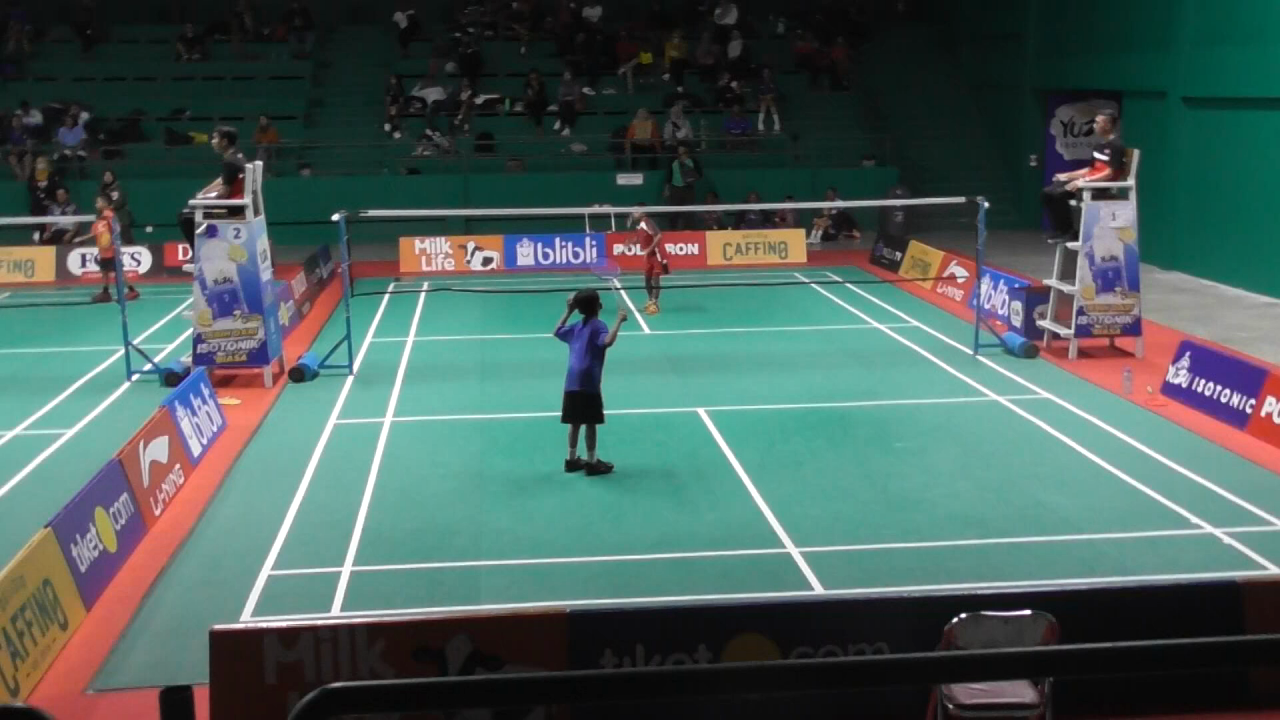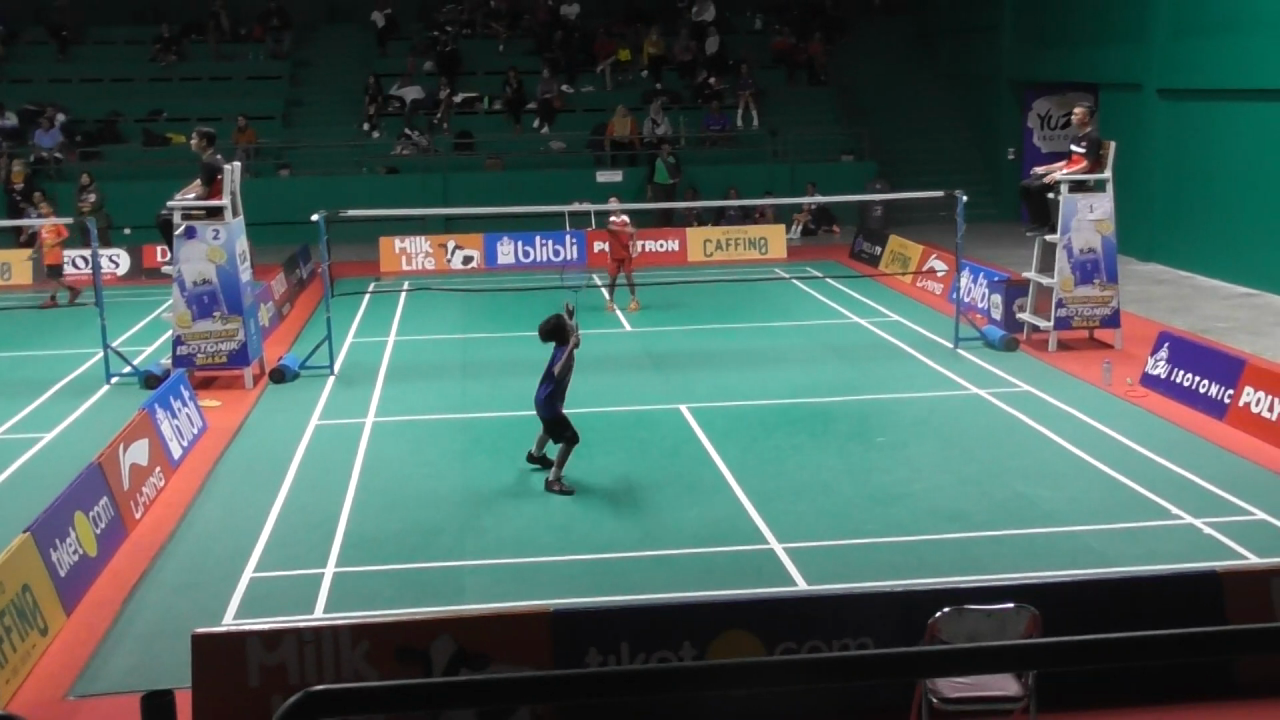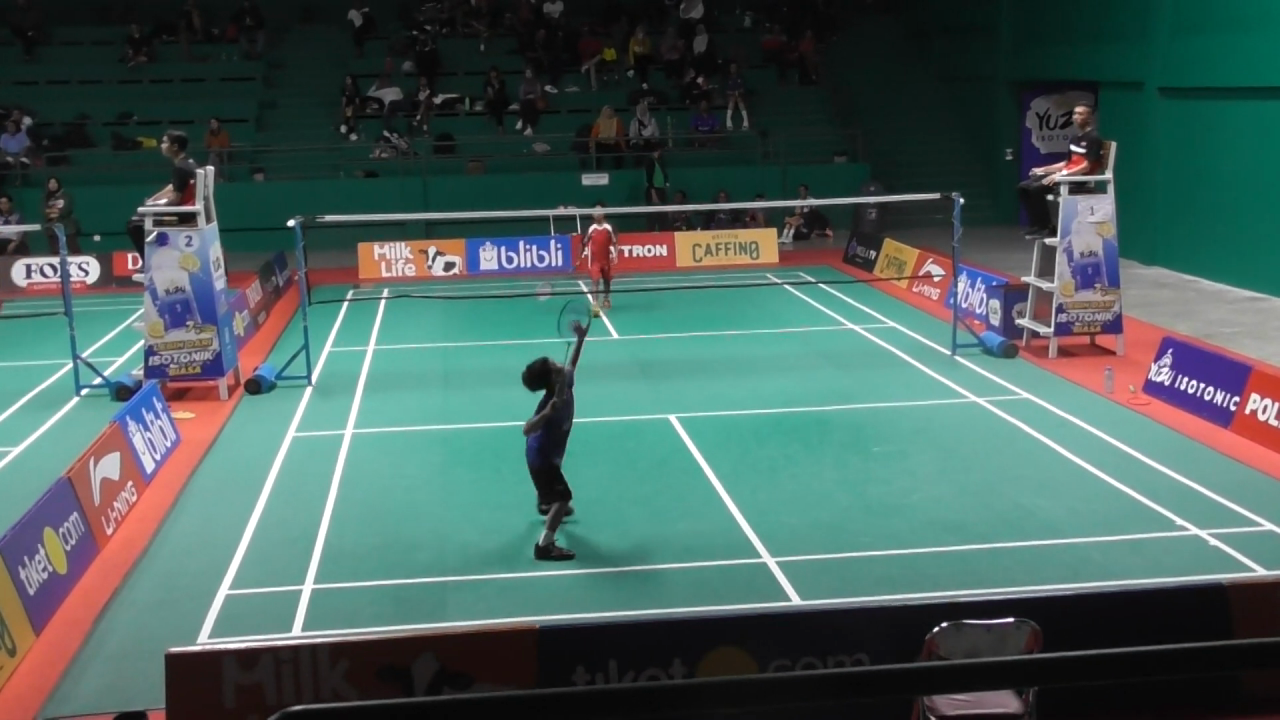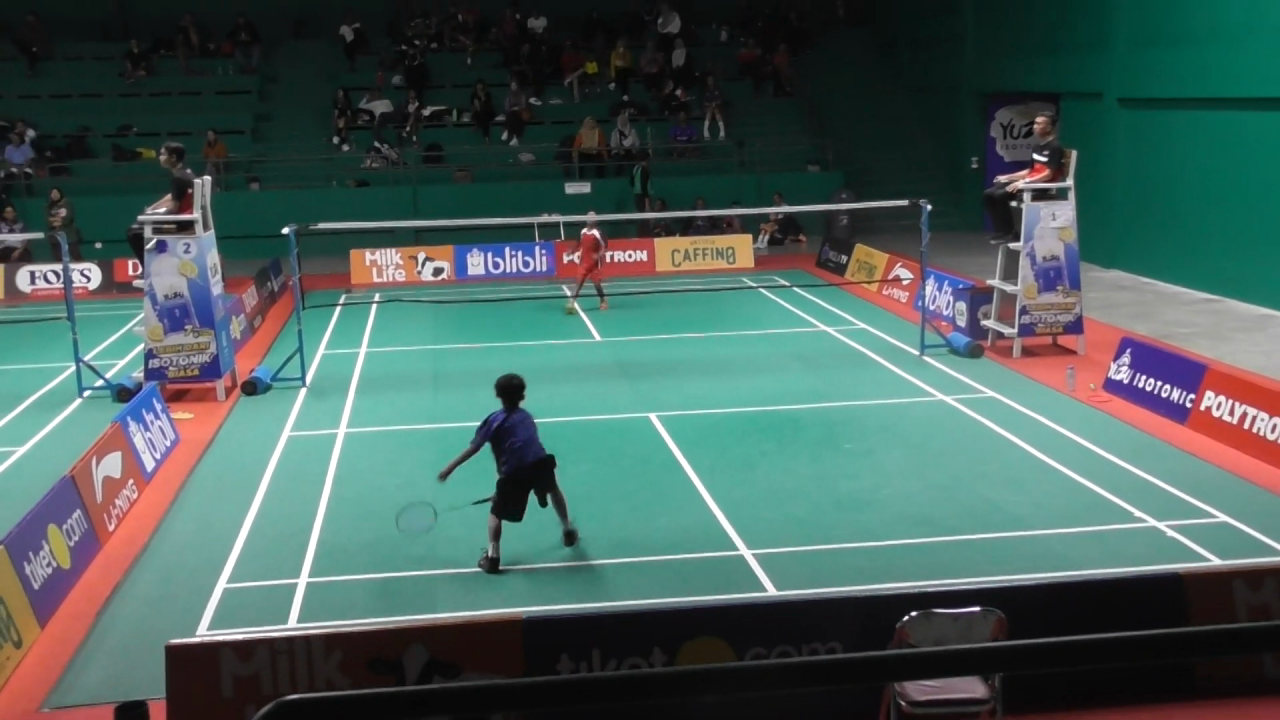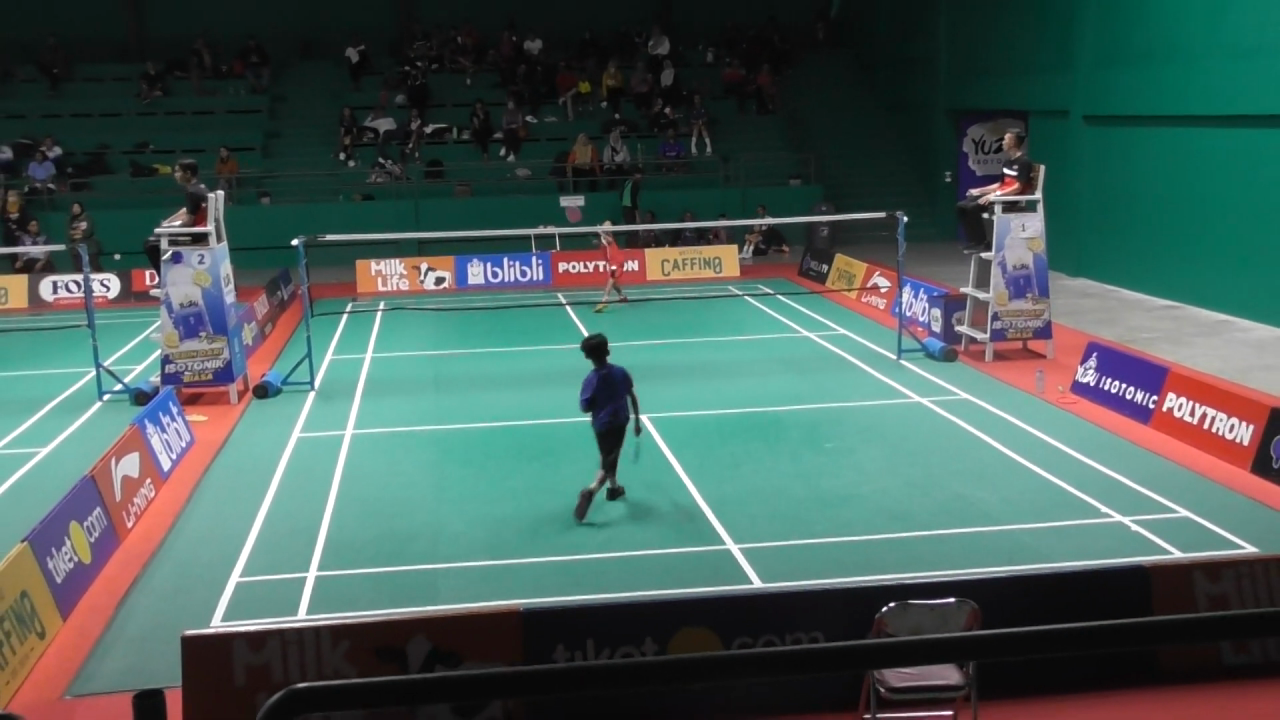
dt=0.7s
person 1, frame 1
left shoulder: (575, 327)
right shoulder: (598, 325)
left elbow: (556, 332)
right elbow: (607, 343)
left wrist: (569, 311)
right wrist: (619, 321)
left hip: (572, 380)
right hip: (588, 381)
left knee: (575, 421)
right knee: (591, 422)
left ankle: (572, 459)
right ankle: (592, 462)
person 1, frame 2
left shoulder: (562, 345)
right shoulder: (563, 351)
right elbow: (558, 373)
left wrist: (568, 316)
right wrist: (571, 349)
left hip: (544, 400)
right hip: (550, 403)
left knee: (551, 429)
right knee: (570, 439)
left ankle: (535, 454)
right ankle: (553, 480)
person 1, frame 3
left shoulder: (565, 383)
right shoulder: (549, 405)
left elbow: (570, 366)
right elbow: (527, 430)
left wrist: (580, 340)
right wrist: (548, 413)
left hip: (550, 453)
right hip: (542, 457)
left knee: (556, 491)
right knee: (563, 498)
left ankle: (546, 502)
right ankle: (544, 545)
person 1, frame 4
left shoulder: (493, 420)
right shoulder: (527, 418)
left elbow: (474, 448)
left wrist: (450, 468)
left hip: (513, 472)
right hip: (541, 464)
left knee: (497, 514)
right knee: (553, 490)
left ankle: (492, 556)
right ankle: (568, 531)
person 1, frame 5
left shoulder: (590, 380)
right shoulder: (620, 372)
left elbow: (585, 408)
right elbow: (633, 399)
right wrist: (637, 421)
left hip: (601, 426)
right hip: (618, 424)
left knee: (609, 459)
right knee: (608, 466)
left ankle: (612, 488)
right ankle: (590, 492)
